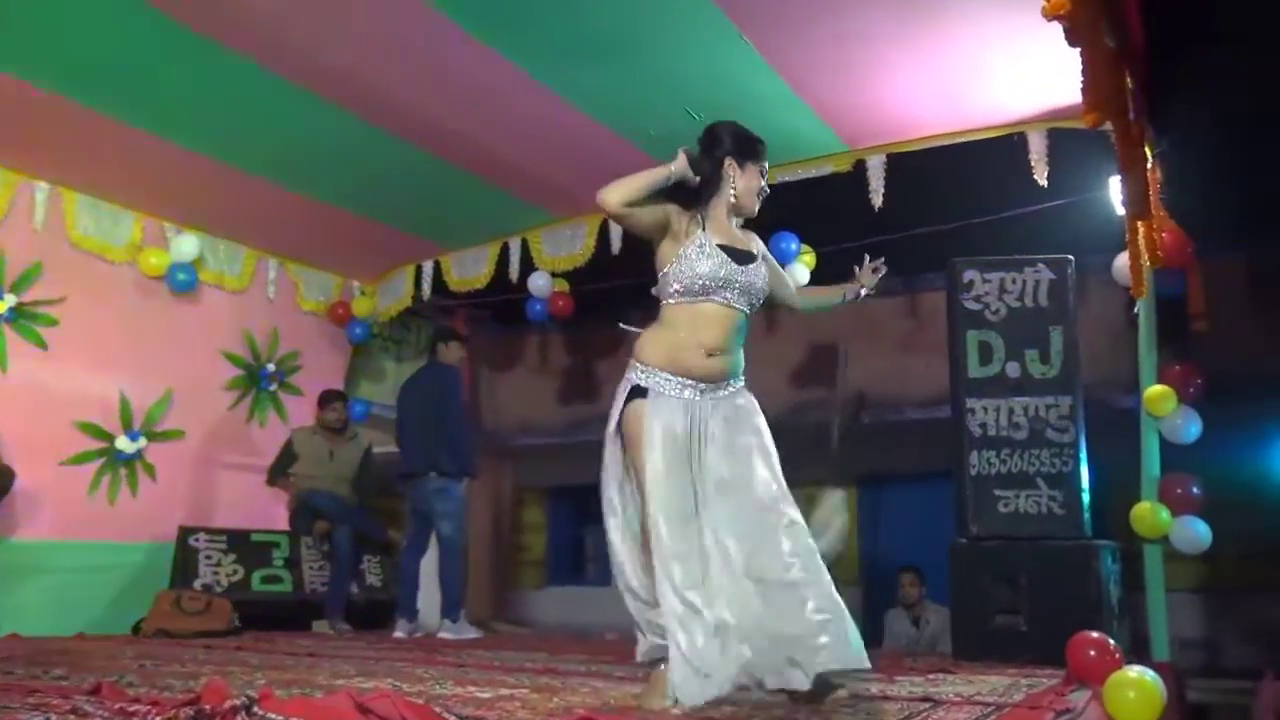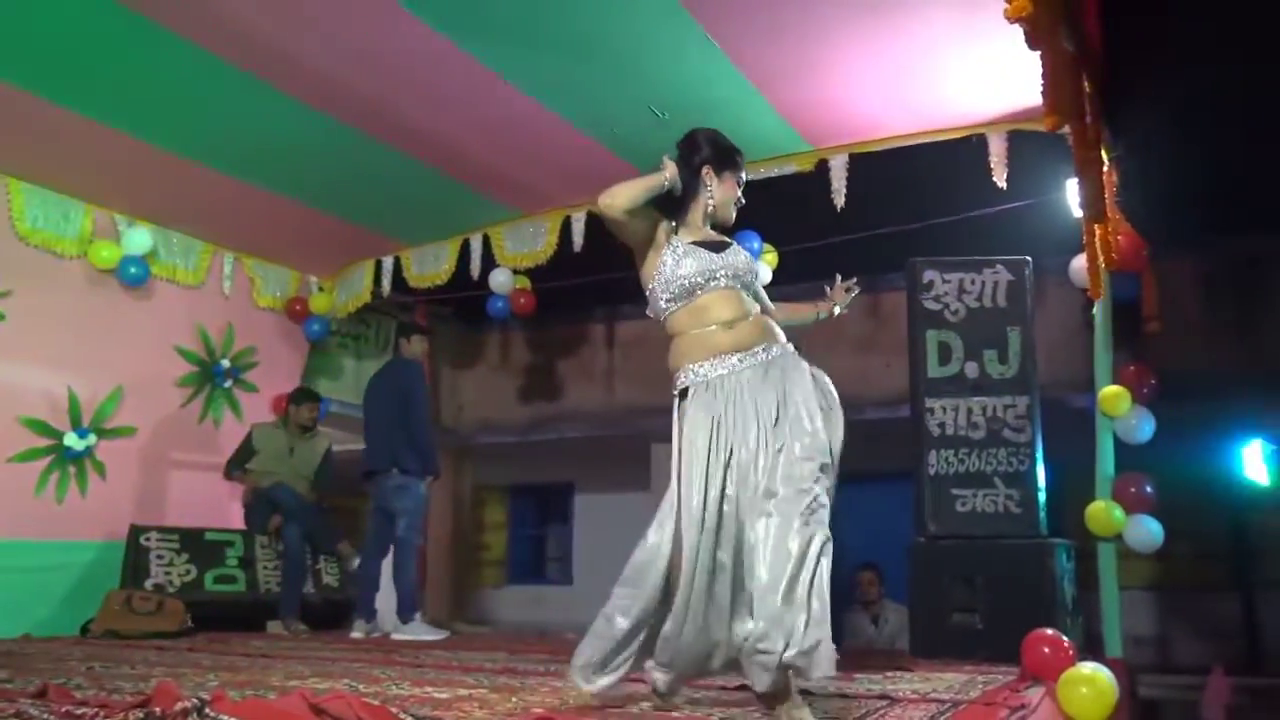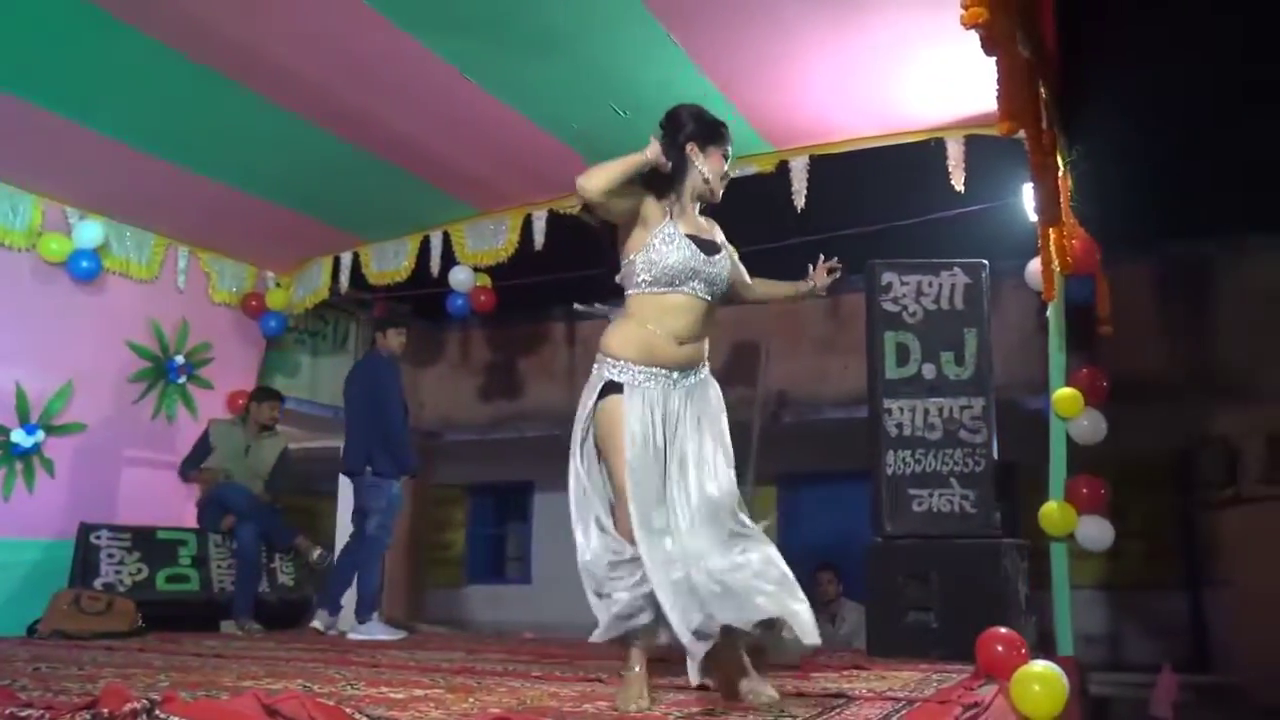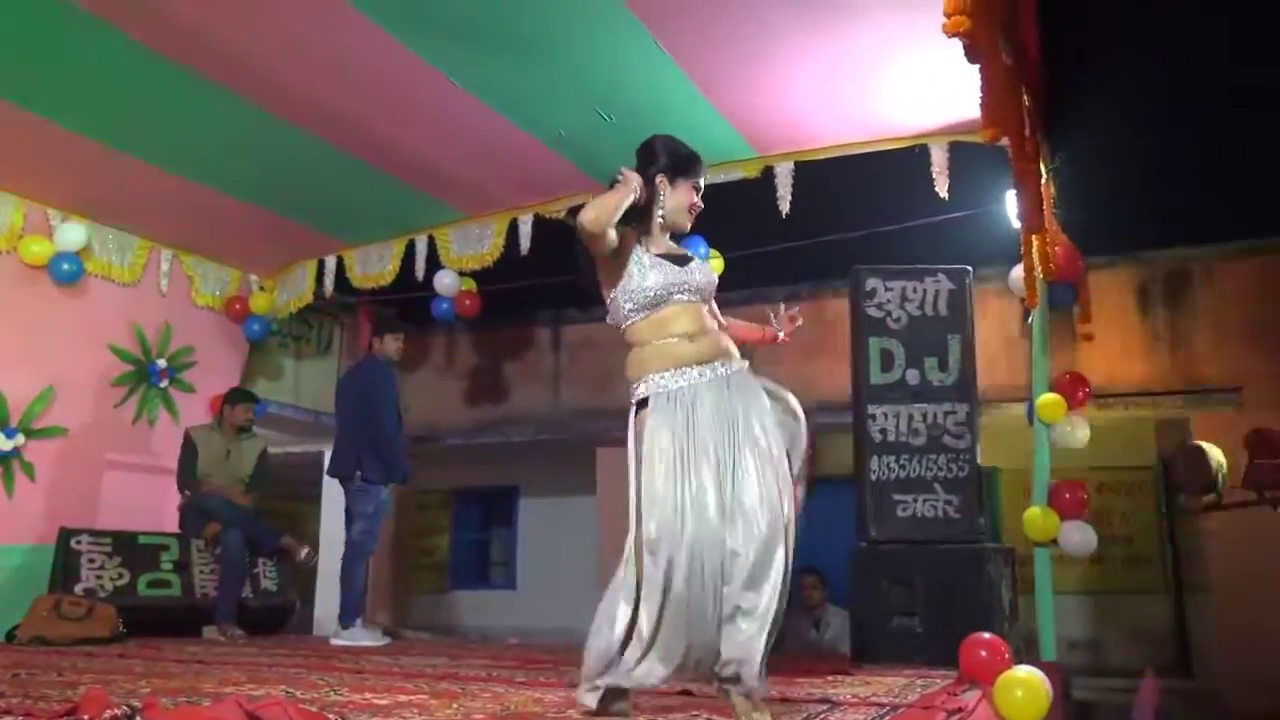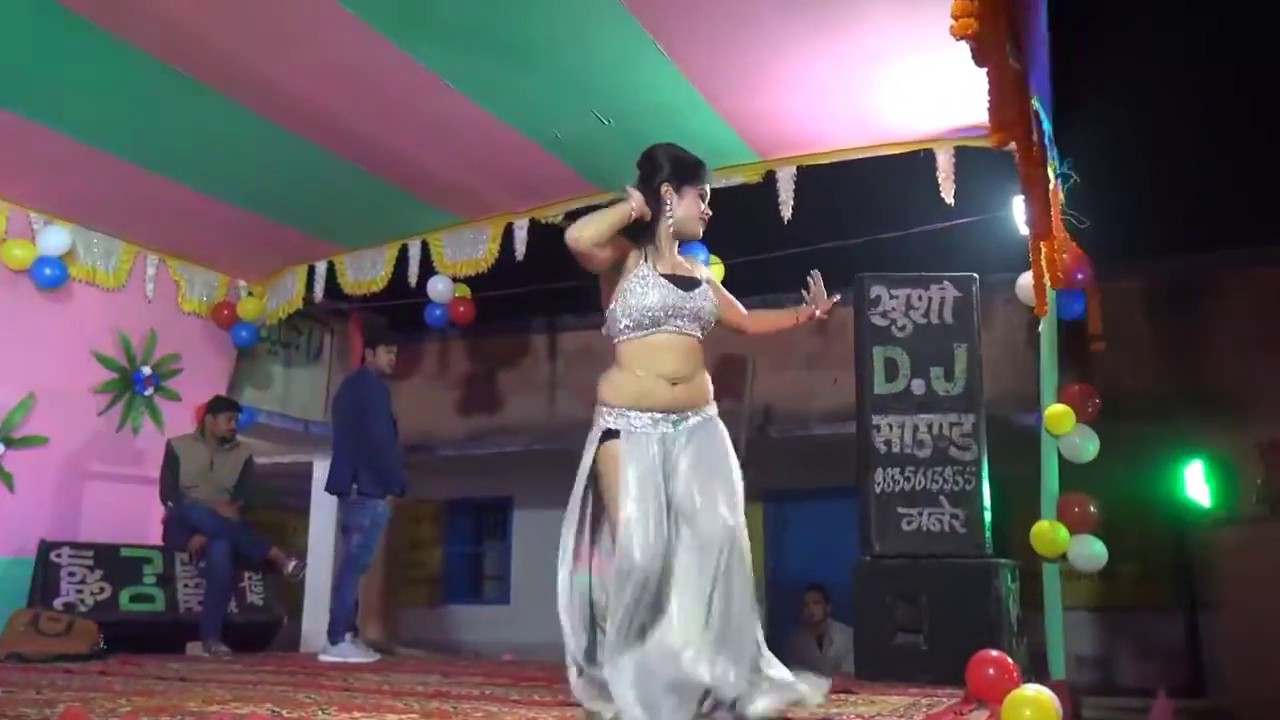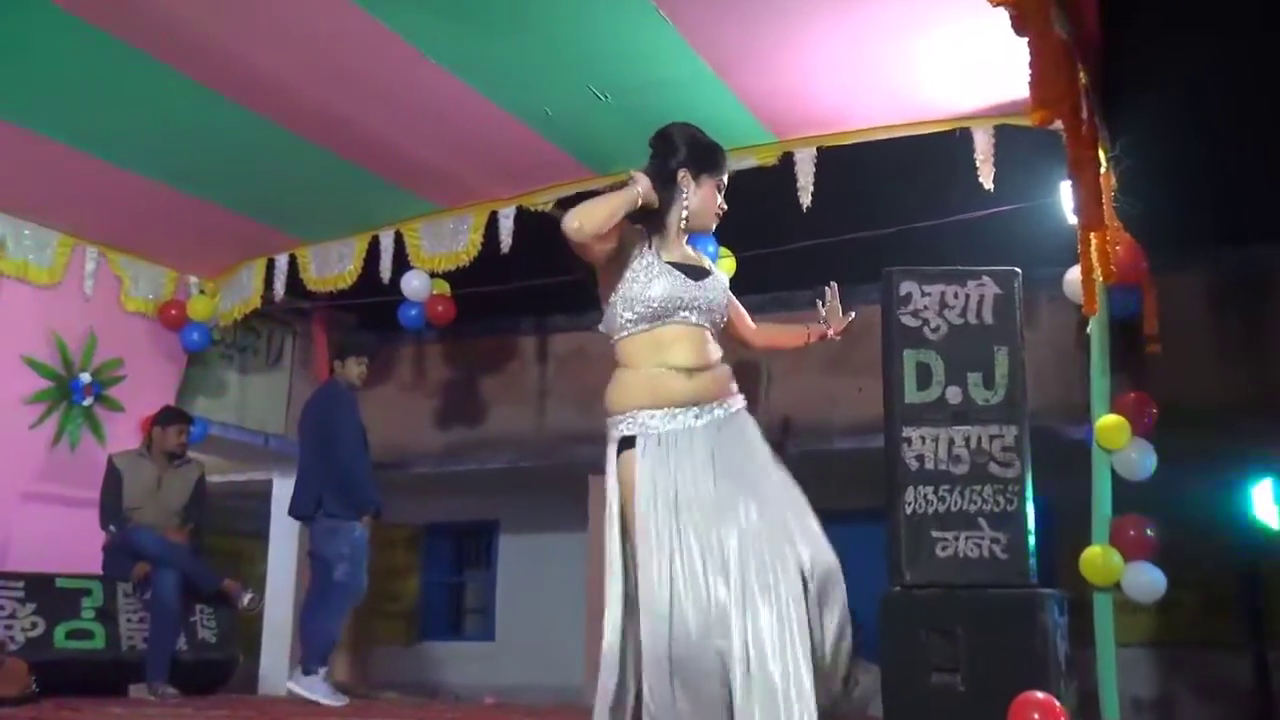
dt=0.5s
person 1, frame 1
left shoulder: (752, 245)
right shoulder: (676, 222)
left elbow: (796, 297)
right elbow: (609, 201)
left wrist: (853, 289)
right wrist: (676, 171)
left hip: (726, 398)
right hip: (660, 391)
left knee: (760, 508)
right knee: (667, 527)
left ankle: (794, 656)
right ankle: (669, 661)
person 1, frame 2
left shoulder: (729, 246)
right shoulder: (657, 235)
right elbow: (610, 204)
left wrist: (826, 307)
right wrist: (668, 179)
left hip: (776, 378)
right hip: (710, 391)
left knee: (788, 515)
right knee: (699, 524)
right ankle: (663, 654)
person 1, frame 3
left shoulder: (713, 231)
right shoulder: (645, 211)
left elbow: (746, 286)
right elbow: (589, 189)
left wrist: (805, 287)
right wrist: (650, 158)
left hip: (691, 387)
right hip: (628, 381)
left knee: (712, 505)
right knee: (638, 520)
left ankle: (729, 652)
right ankle: (635, 657)
person 1, frame 4
left shoulder: (685, 254)
right shoulder: (620, 247)
right elbow: (589, 221)
left wrist: (772, 332)
right wrist: (630, 189)
left hip: (730, 390)
right hip: (667, 399)
left knee: (752, 524)
right knee: (664, 533)
person 1, frame 5
left shoulder: (697, 272)
right shoulder: (623, 257)
left elbow: (745, 320)
right elbow: (577, 239)
left wrist: (806, 313)
right wrist: (632, 208)
left hip: (698, 428)
right hip: (632, 428)
left knee: (719, 542)
right knee: (635, 559)
person 1, frame 6
left shoulder: (704, 266)
right shoulder: (625, 247)
left elbow: (751, 333)
right elbow: (576, 227)
left wrist: (819, 330)
right wrist: (639, 192)
left hip: (724, 428)
right hip: (650, 437)
left knee: (764, 569)
right knee: (664, 593)
person 2, frame 1
left shoulder: (410, 384)
right shoulder: (448, 376)
left elbow: (401, 432)
right elbow: (457, 426)
right wrist: (467, 467)
left hip: (414, 475)
right hip: (443, 474)
left knee: (414, 545)
right knee: (452, 544)
left ankle: (406, 619)
right ankle: (453, 619)
person 2, frame 2
left shoulder: (378, 378)
right shoulder: (412, 371)
right elbow: (419, 423)
right wrist: (431, 466)
left hip: (378, 470)
right hip: (405, 471)
left knee: (376, 544)
right knee: (407, 543)
left ankle: (364, 619)
right ankle: (408, 620)
person 2, frame 3
left shoulder: (359, 370)
right shoulder: (384, 368)
right elbow: (393, 421)
right wrist: (407, 464)
left hip: (361, 464)
right hip: (382, 467)
left knee: (360, 538)
right knee: (375, 541)
left ankle: (327, 610)
right ankle: (366, 620)
person 2, frame 4
left shoulder: (355, 374)
right shoulder: (380, 373)
right elbow: (387, 427)
right wrist: (398, 471)
left hip: (353, 468)
right hip: (371, 471)
left knee: (357, 545)
right knee: (362, 546)
left ankle: (351, 619)
right ankle: (350, 625)
person 2, frame 5
left shoulder: (350, 387)
right shoulder: (372, 386)
right elbow: (380, 439)
right wrist: (394, 484)
left hip: (352, 483)
right hip: (369, 486)
left knee: (354, 560)
right knee: (358, 560)
left ankle: (346, 636)
right ankle: (338, 641)
person 2, frame 6
left shoulder: (320, 401)
right shoulder: (339, 399)
right elbow: (349, 456)
right wrist: (367, 505)
left hip: (321, 507)
right hip: (339, 509)
left knee: (323, 589)
right knee: (349, 585)
left ankle: (312, 672)
person 3, frame 1
left shoulder: (361, 445)
right shoulder: (299, 438)
left elbow: (361, 491)
right elbow: (274, 475)
left wrist: (331, 518)
right wrist: (293, 487)
left hip: (342, 515)
right hip: (307, 514)
left knee: (344, 533)
right knee: (317, 497)
left ankle: (335, 615)
right ankle: (387, 535)
person 3, frame 2
left shoulder: (322, 445)
right shoulder: (261, 433)
left elbow: (320, 491)
right elbow: (231, 468)
left wrist: (285, 513)
right wrist: (249, 480)
left hip: (298, 513)
right hip: (262, 510)
left knee: (294, 531)
right knee: (280, 491)
left ankle: (289, 615)
right ankle: (340, 548)
person 3, frame 3
left shoulder: (278, 445)
right shoulder: (218, 430)
left elbow: (274, 493)
right elbow: (185, 470)
left wrist: (238, 514)
right wrist: (209, 477)
left hip: (250, 514)
right hip: (216, 508)
left knee: (249, 531)
right knee: (229, 491)
left ankle: (243, 615)
right ankle: (299, 542)
person 3, frame 4
left shoulder: (257, 446)
right shoulder: (196, 436)
left elbow: (257, 495)
right elbow: (185, 484)
left wrist: (222, 521)
right wrist: (229, 495)
left hip: (234, 518)
right hip: (198, 514)
left knee: (234, 536)
right knee: (210, 500)
left ankle: (225, 621)
right ankle: (285, 542)
person 3, frame 5
left shoulder: (242, 455)
right shoulder: (178, 447)
left elbow: (244, 503)
right elbow: (168, 496)
left wrist: (208, 533)
right wrist: (214, 510)
left hip: (219, 531)
right hip: (183, 526)
left knee: (221, 548)
right knee: (196, 513)
left ankle: (210, 638)
right ankle: (274, 555)
person 3, frame 6
left shoulder: (193, 472)
right shoulder: (121, 463)
left elbow: (196, 528)
right elbow: (109, 520)
right wrist: (162, 536)
left hip: (168, 558)
right hip: (125, 554)
left knee: (169, 578)
right knee: (142, 537)
left ankle: (157, 679)
right ankle: (227, 586)
